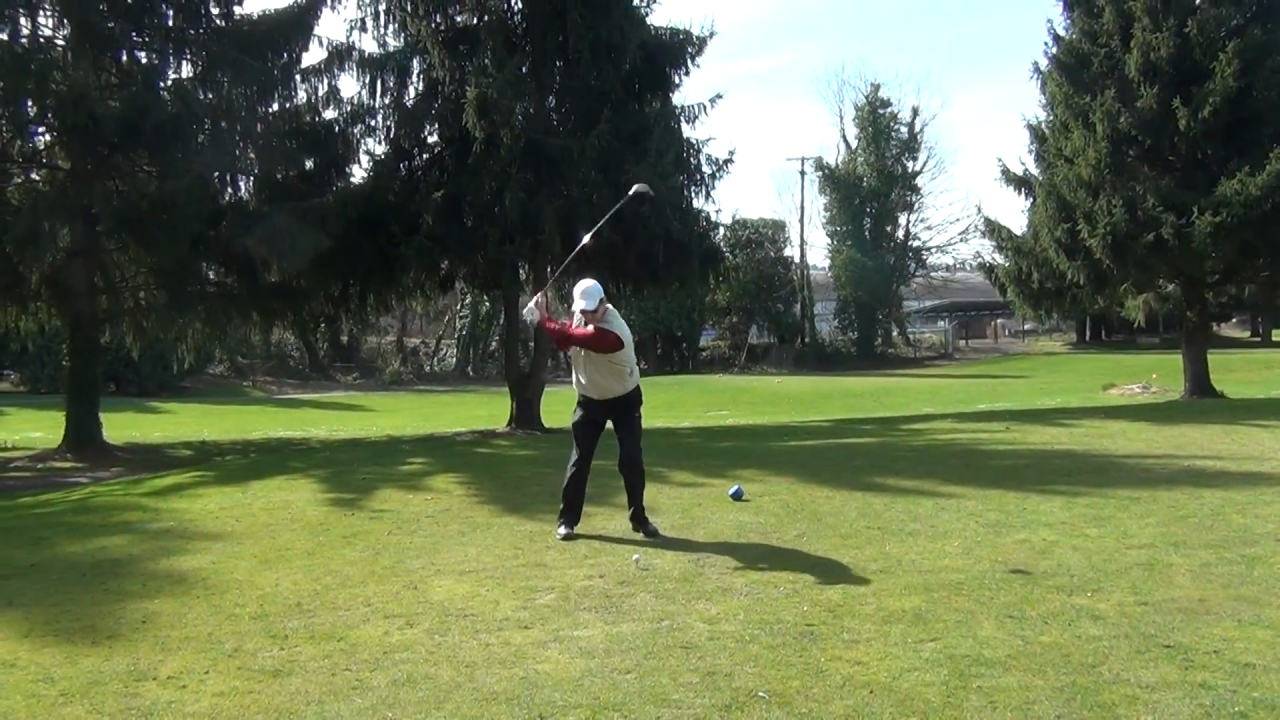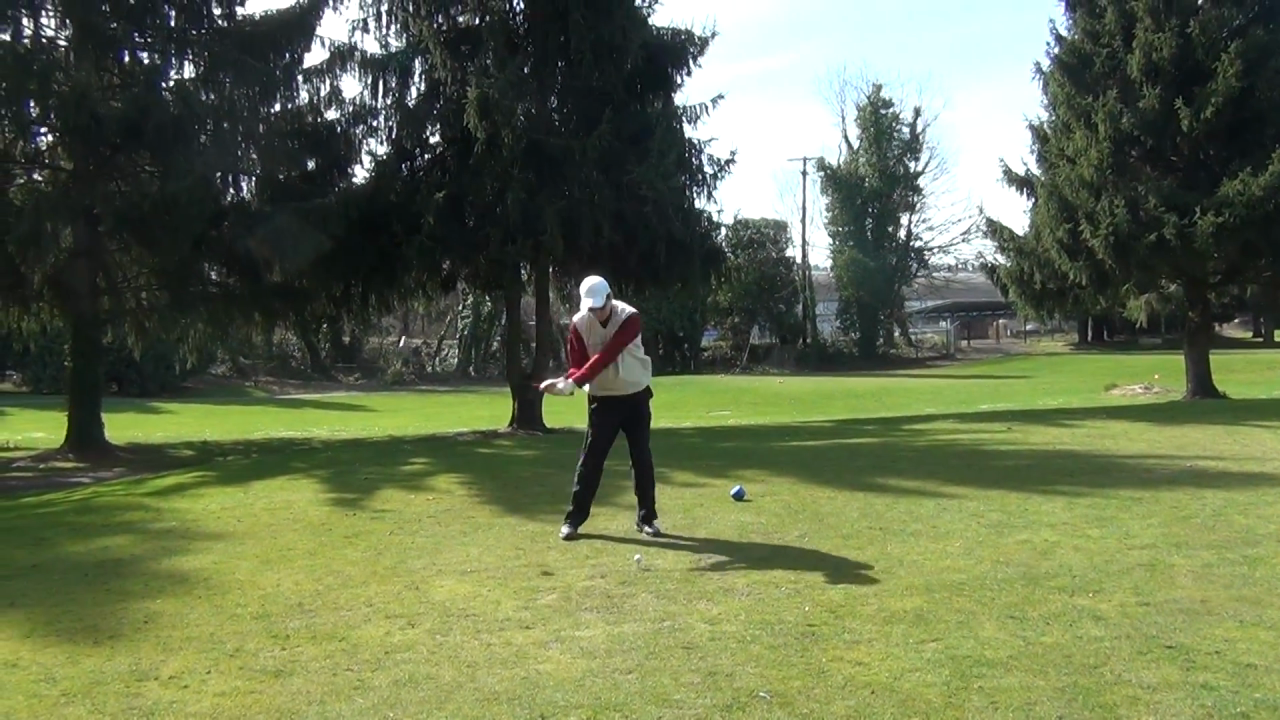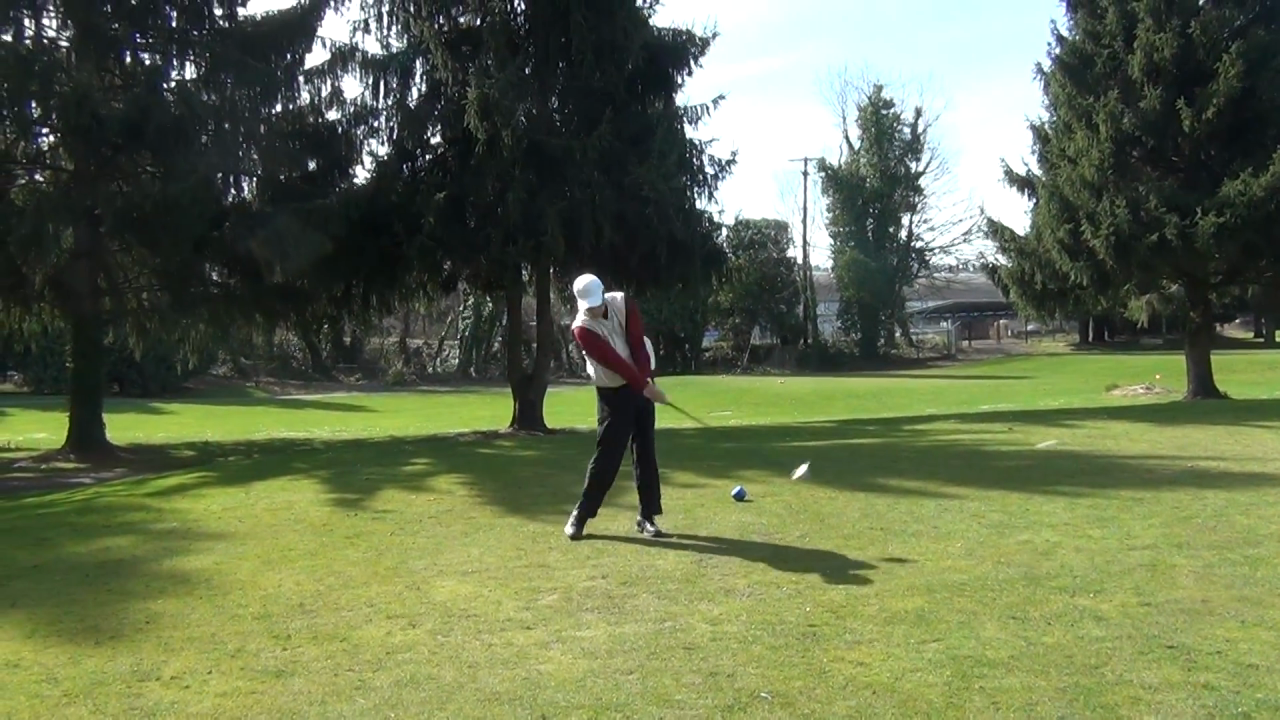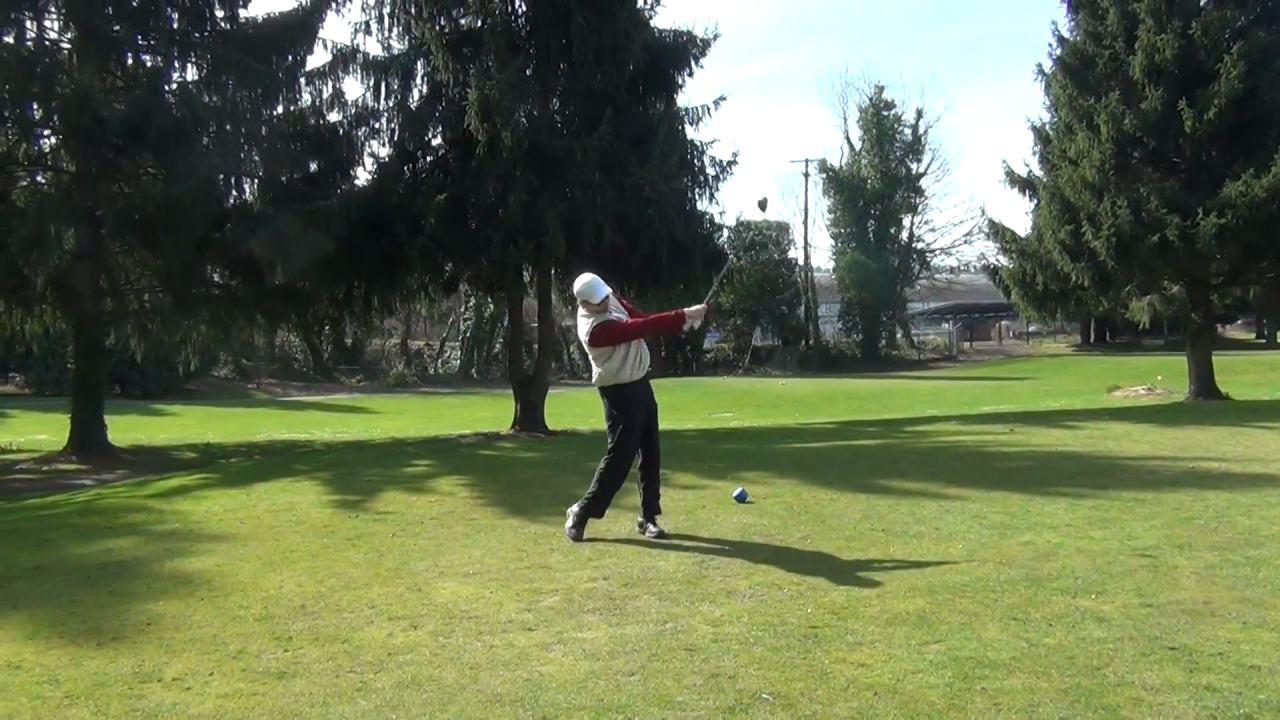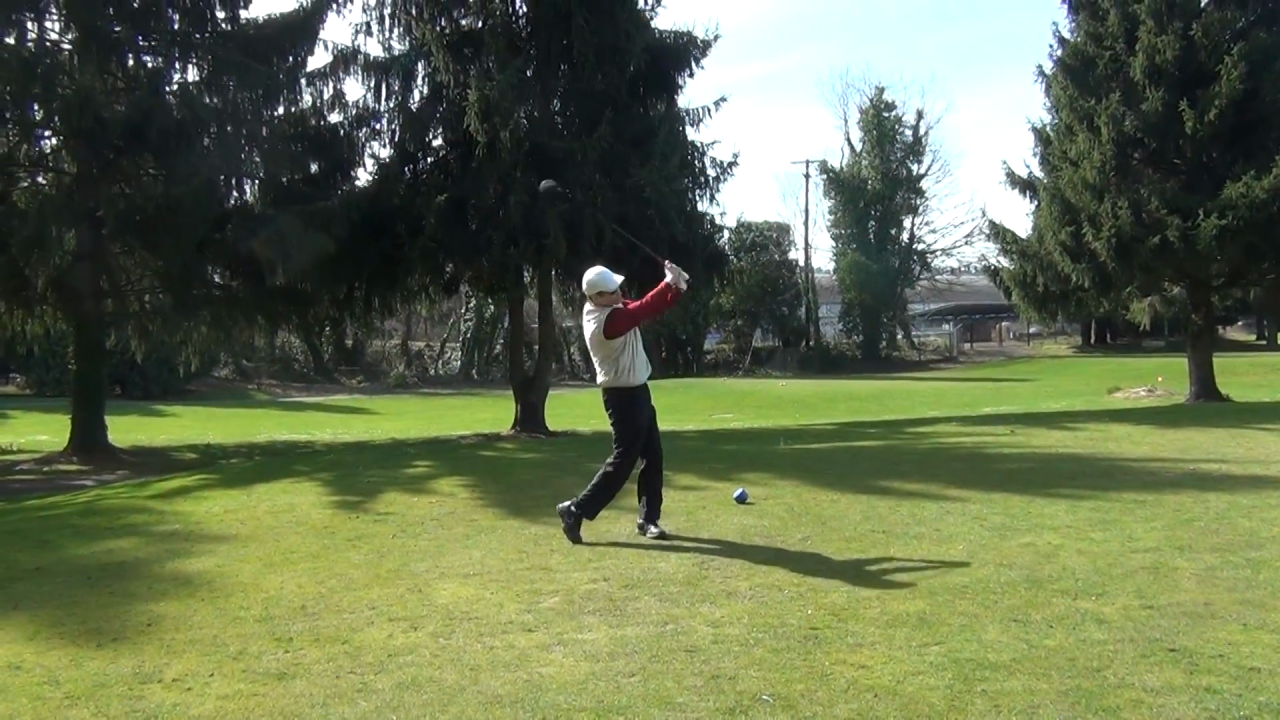
dt=0.1s
person 1, frame 1
left shoulder: (610, 334)
right shoulder: (583, 316)
left elbow: (567, 336)
right elbow: (565, 341)
left wrist: (540, 318)
right wrist: (543, 315)
left hip: (624, 400)
right hip: (590, 401)
left knee: (630, 461)
right knee: (580, 461)
left ankle: (638, 517)
right ankle: (567, 519)
person 1, frame 2
left shoulder: (629, 318)
right shoulder: (579, 325)
left elbow: (604, 358)
right elbow: (579, 363)
left wrist: (572, 382)
right wrist: (566, 382)
left hip: (635, 394)
right hip: (603, 399)
left knee: (642, 459)
right knee: (592, 460)
left ankle: (646, 517)
right ankle: (574, 517)
person 1, frame 3
left shoulder: (620, 302)
right shoulder: (582, 328)
left elbow: (636, 343)
right elbow: (613, 361)
left wrist: (646, 379)
right wrist: (642, 384)
left hip: (643, 388)
right hip: (613, 393)
left knee: (646, 455)
right knee: (607, 457)
left ankle: (647, 515)
right ankle: (581, 514)
person 1, frame 4
left shoulder: (609, 301)
right shoulder: (594, 328)
left elbow: (641, 322)
right elbow: (641, 328)
left wrist: (680, 321)
right wrist: (683, 316)
left hip: (638, 386)
right hip: (619, 393)
left knee: (651, 453)
right knee: (619, 455)
left ankle: (648, 517)
right ankle: (582, 511)
person 1, frame 5
left shoulder: (611, 306)
right shoulder: (607, 319)
left elbow: (638, 309)
right elbow: (644, 308)
left wrist: (674, 286)
right wrist: (669, 283)
left hip: (637, 389)
right hip: (623, 395)
left knee: (652, 455)
right knee: (624, 458)
left ankle: (648, 518)
right ankle: (576, 510)
